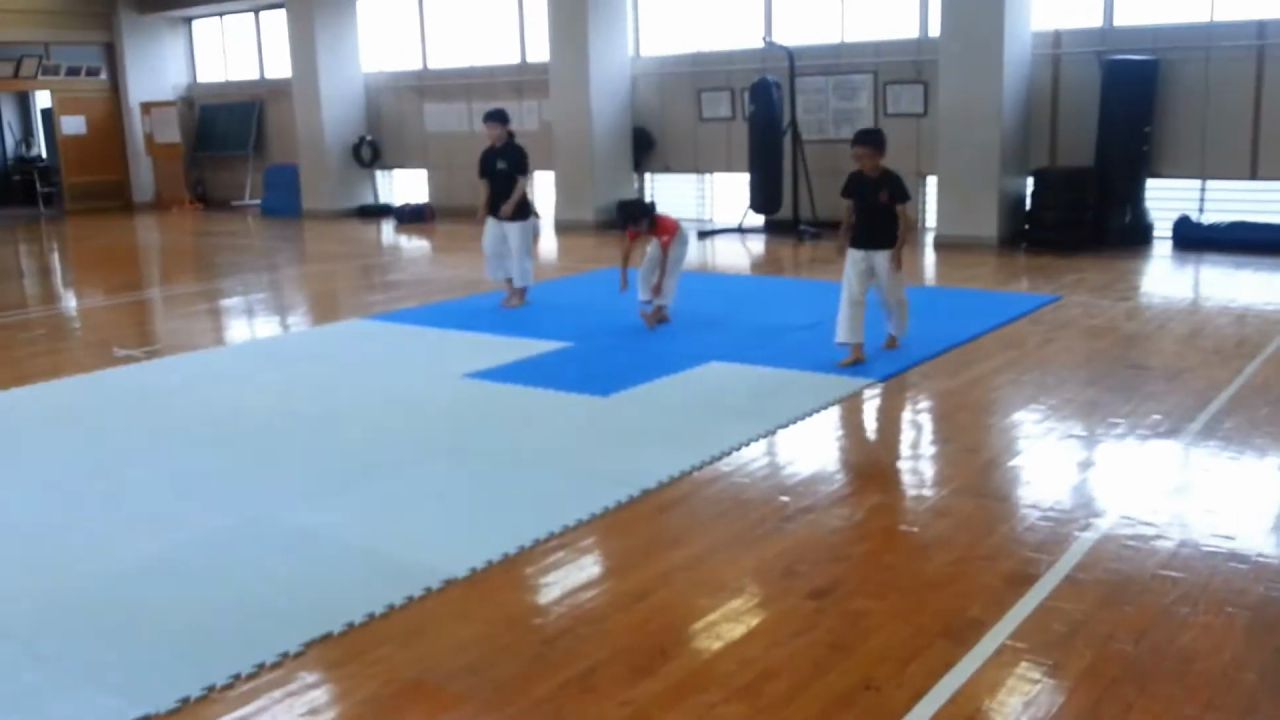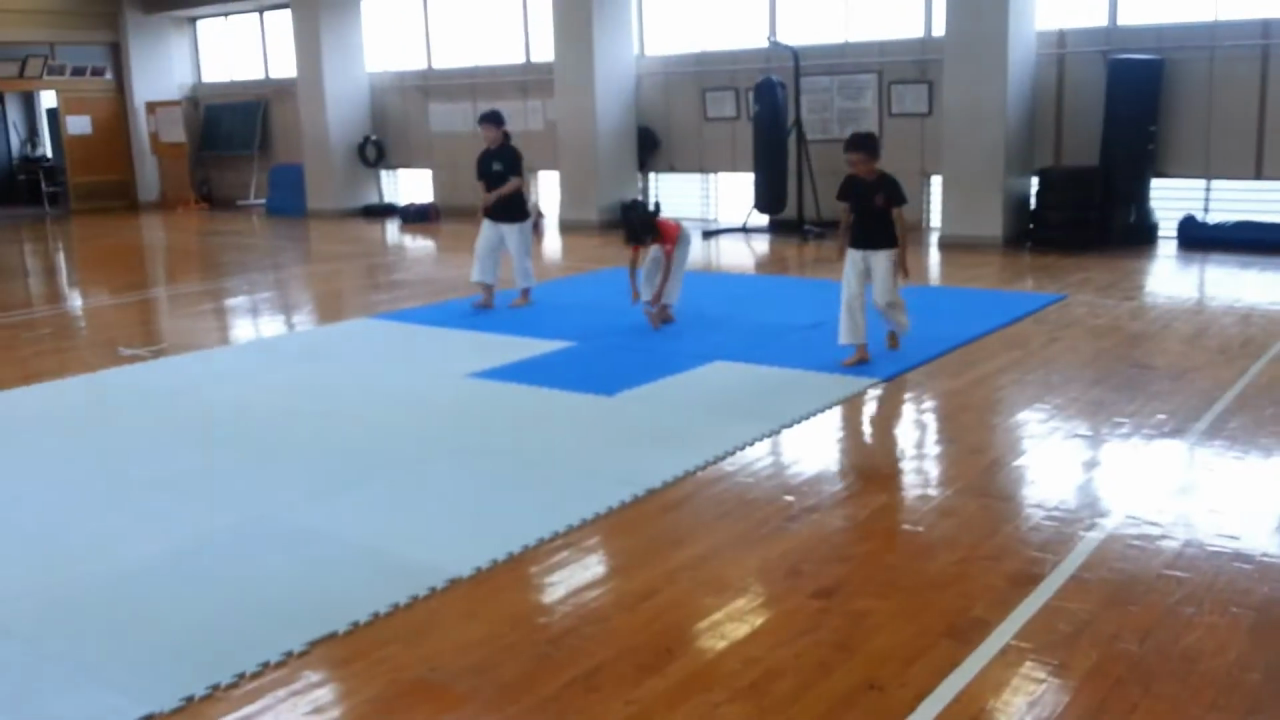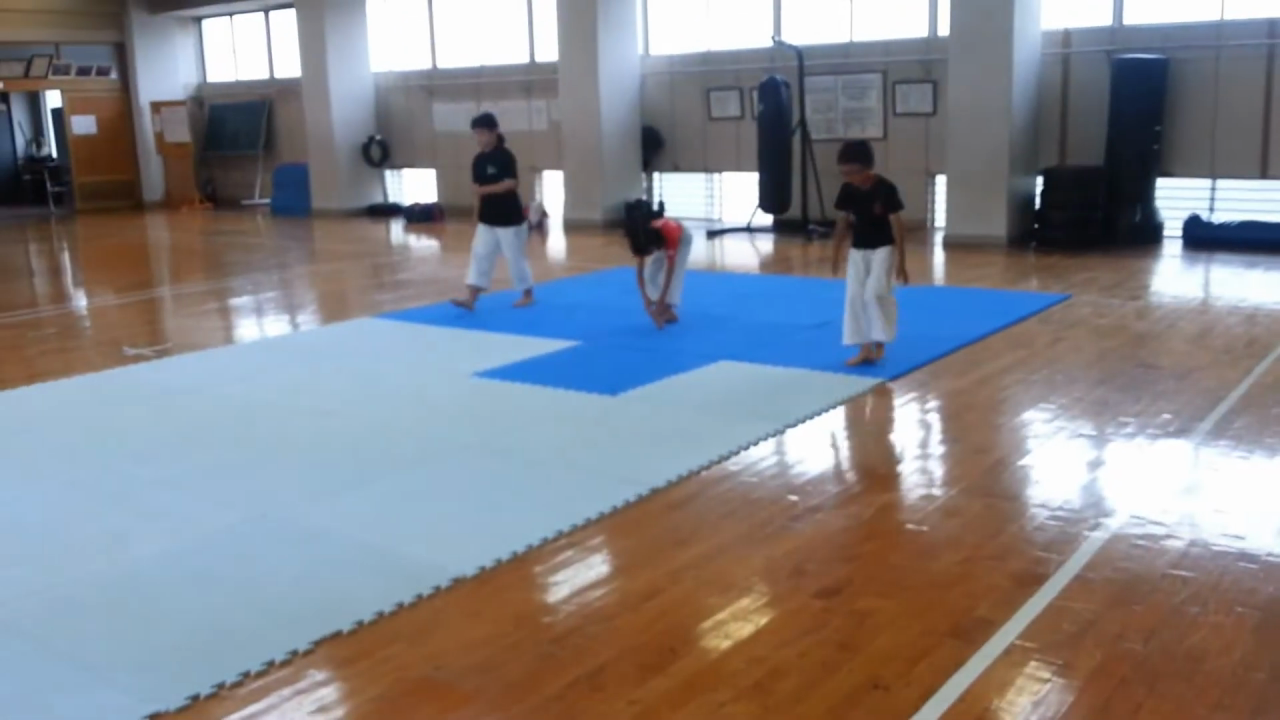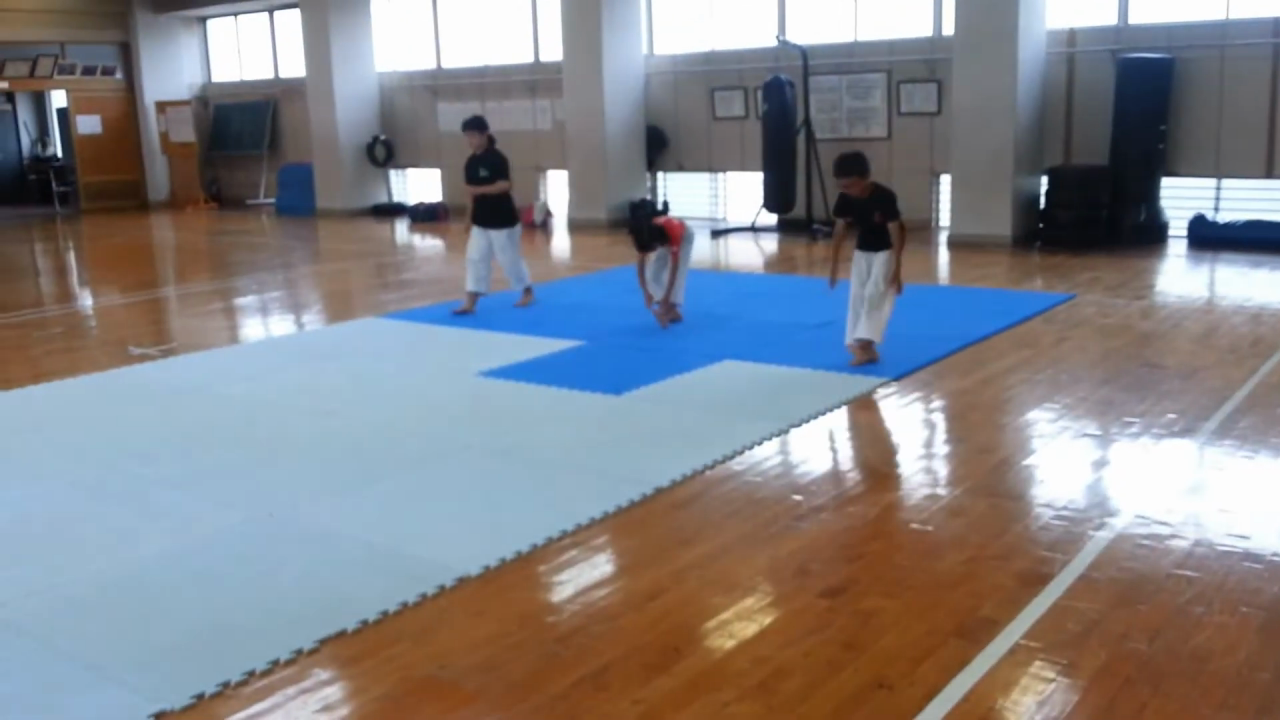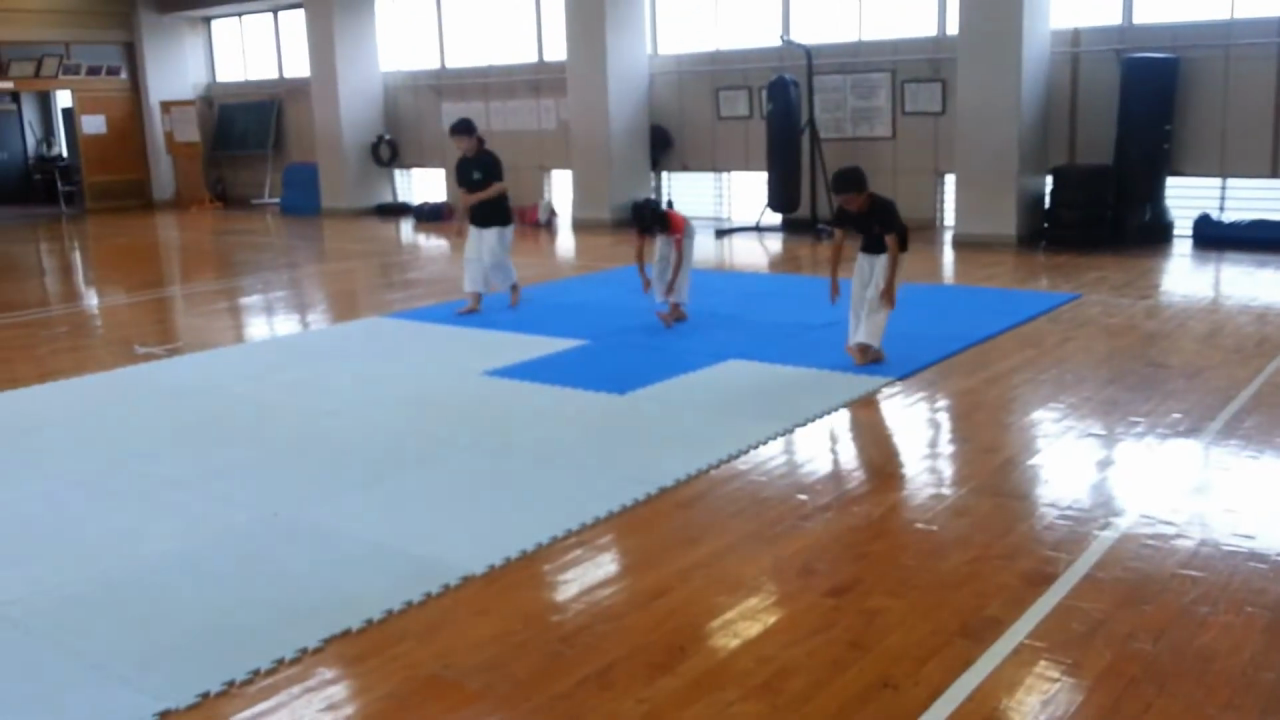
dt=0.1s
person 1, frame 1
left shoulder: (892, 181)
right shoulder: (854, 179)
left elbow: (903, 216)
left wrist: (899, 248)
right wrist: (844, 234)
left hip: (885, 249)
right hip: (858, 248)
left knee: (892, 296)
right knee: (851, 295)
left ankle: (894, 333)
right ankle: (856, 349)
person 1, frame 2
left shoulder: (888, 184)
right shoulder: (849, 183)
left elbow: (898, 220)
left wrist: (901, 256)
right wrist: (843, 242)
left hip: (884, 249)
right hip: (856, 248)
left knee: (883, 297)
right knee: (851, 297)
left ankle: (895, 329)
right ankle: (859, 349)
person 1, frame 3
left shoulder: (886, 189)
right shoulder: (847, 190)
left elbow: (896, 225)
right elbow: (842, 222)
left wrist: (901, 261)
right wrist: (836, 254)
left hip: (884, 247)
right hip: (859, 248)
left knee: (875, 292)
right knee: (854, 296)
left ankle: (879, 342)
right ankle: (864, 348)
person 1, frame 4
left shoulder: (884, 197)
right shoulder: (845, 198)
left elbow: (896, 234)
right elbow: (839, 233)
left wrist: (896, 271)
right wrist: (834, 267)
left hip: (886, 250)
right hip: (862, 251)
left knee: (876, 295)
right knee: (857, 297)
left ankle: (865, 343)
right ankle: (867, 348)
person 1, frame 5
left shoulder: (883, 208)
right shoulder: (844, 211)
left elbow: (893, 246)
right elbow: (838, 244)
left wrist: (890, 285)
right wrist: (834, 280)
left hip: (888, 252)
right hip: (867, 251)
left knee: (876, 298)
right knee: (858, 298)
left ankle: (864, 347)
right ankle: (872, 349)
person 2, frame 1
left shoulder: (516, 152)
right shoulder: (487, 155)
left elbow: (522, 181)
right elbow: (486, 183)
left wrist: (511, 204)
right wrist: (484, 206)
left hip: (518, 213)
right hip: (495, 213)
left knee: (519, 251)
right knee: (490, 248)
left ankle: (520, 293)
right ankle: (510, 285)
person 2, frame 2
left shoulder: (511, 153)
right shoulder: (483, 157)
left elbow: (516, 182)
left wrist: (494, 196)
right wrist: (483, 207)
left hip: (515, 214)
right hip: (492, 216)
left knee: (519, 254)
right knee: (483, 250)
left ankle: (525, 294)
right ankle: (487, 296)
person 2, frame 3
left shoulder: (505, 156)
right shoulder: (479, 160)
left elbow: (511, 183)
left wrist: (485, 190)
right wrist: (479, 211)
left hip: (510, 217)
right hip: (487, 219)
left knee: (515, 256)
right knee: (480, 255)
left ankle: (527, 294)
right ankle: (470, 298)
person 2, frame 4
left shoulder: (497, 158)
right shoulder: (471, 162)
left elbow: (504, 185)
left wrist: (478, 190)
right wrist: (471, 217)
left hip: (503, 219)
right hip: (480, 221)
left knee: (509, 258)
right knee: (475, 258)
left ankle: (527, 291)
right ankle: (470, 301)
person 2, frame 5
left shoulder: (489, 159)
right shoulder: (461, 164)
left elbow: (500, 186)
right elbow: (464, 194)
left wrist: (476, 198)
right wrist: (460, 219)
left hip: (498, 219)
right hip: (477, 221)
left knee: (493, 258)
right knee: (473, 258)
left ankle: (514, 288)
right ankle: (474, 301)
